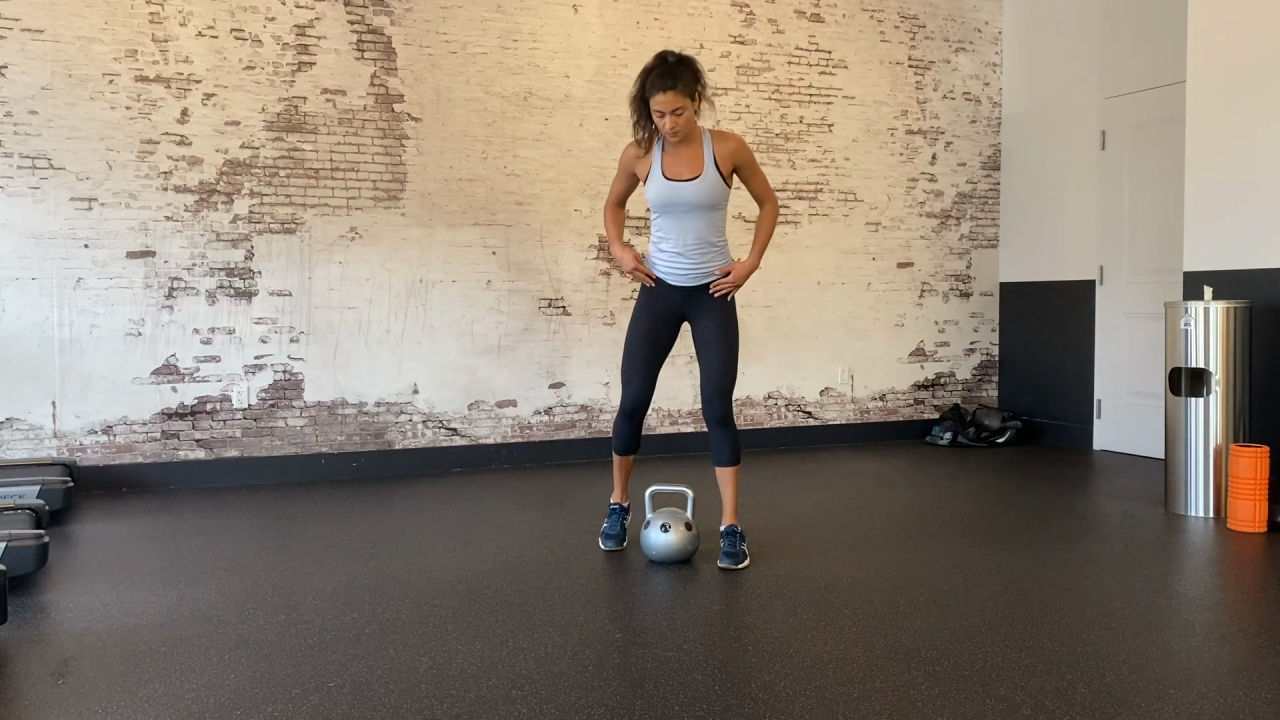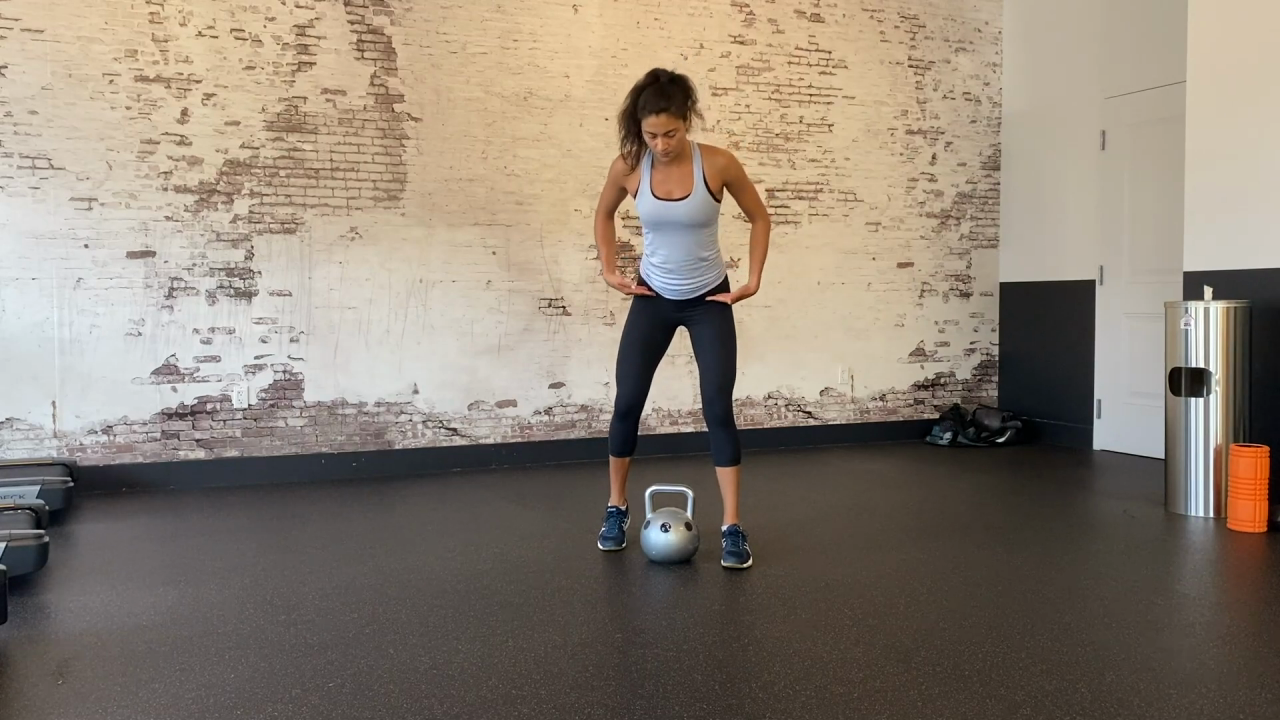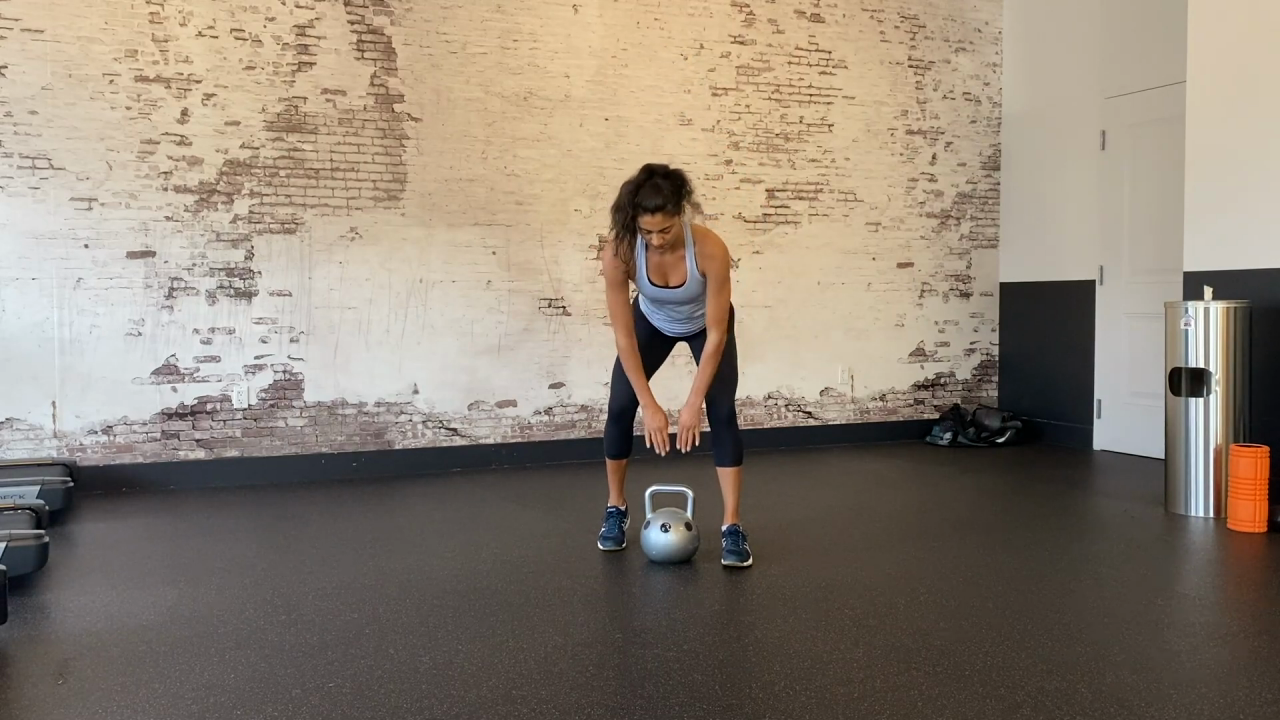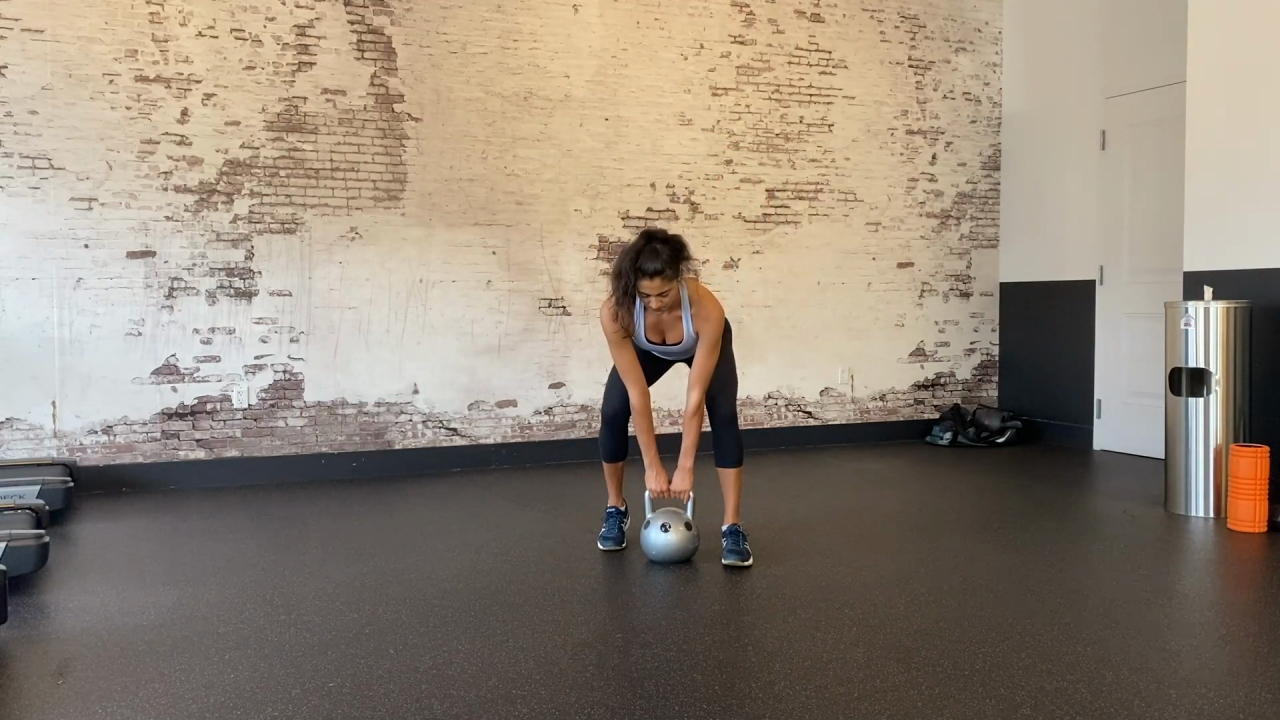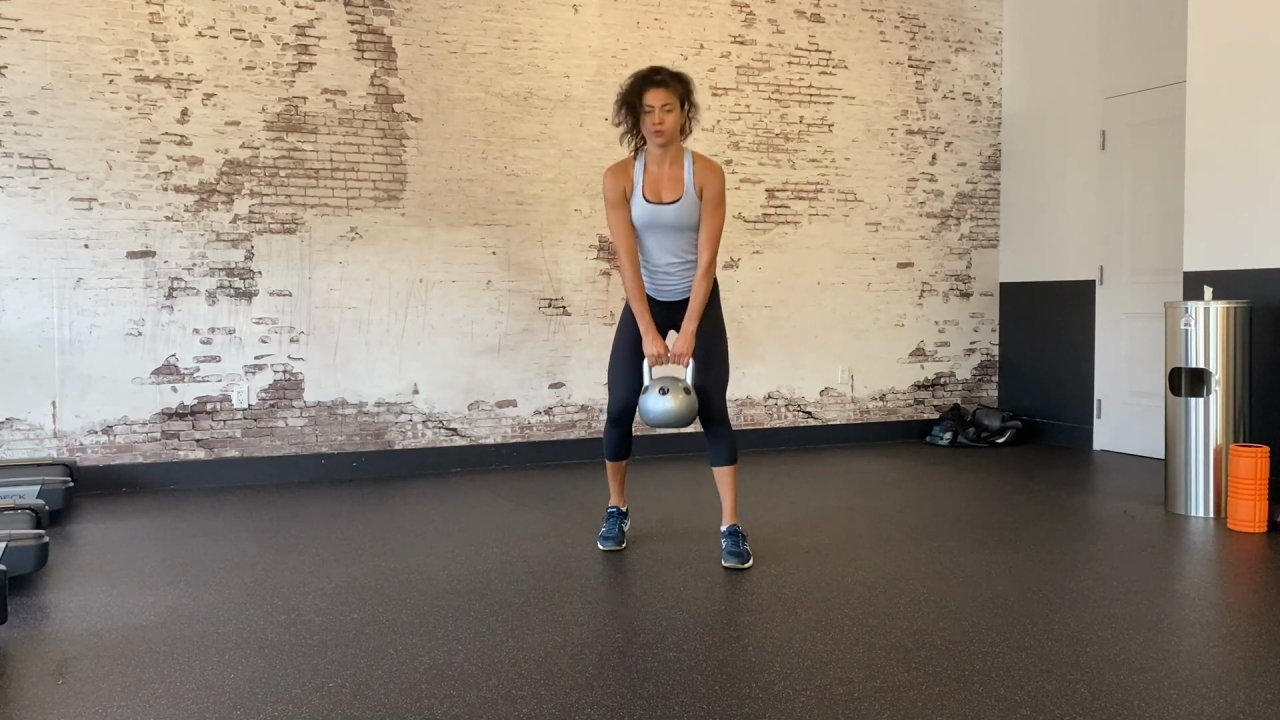
dt=1s
person 1, frame 1
left shoulder: (729, 148)
right shoulder: (638, 154)
left elbow: (768, 202)
right elbow: (613, 205)
left wrist: (751, 261)
right wrist: (618, 250)
left hip: (713, 293)
right hip: (659, 291)
left knee: (717, 408)
right knee: (633, 400)
left ankle: (731, 527)
right ankle: (618, 503)
person 1, frame 2
left shoulder: (718, 164)
right shoulder: (628, 167)
left elbow: (760, 218)
right elbow: (604, 215)
left wrist: (753, 279)
right wrist: (609, 270)
left hip: (710, 300)
right hip: (653, 298)
left knee: (718, 409)
right knee: (627, 401)
left ankle: (732, 527)
right ankle: (616, 508)
person 1, frame 3
left shoulder: (711, 249)
right shoulder: (619, 253)
left elbow: (716, 334)
right elbow: (624, 336)
left wrist: (693, 405)
right wrist: (649, 406)
left hip: (705, 324)
right hip: (652, 323)
left knee: (722, 412)
right knee: (620, 408)
left ankle: (732, 526)
right ankle: (616, 508)
person 1, frame 4
left shoulder: (707, 310)
right shoulder: (615, 311)
left elbow: (695, 397)
right elbow: (637, 394)
left wrist: (685, 467)
right wrist: (652, 465)
left hip: (702, 346)
right hip: (646, 349)
left knee: (723, 413)
right knee: (613, 412)
left ankle: (732, 527)
right ankle: (615, 509)
person 1, frame 5
left shoulder: (707, 173)
right shoulder: (618, 178)
left elbow: (707, 259)
right elbow: (627, 261)
left wrist: (688, 333)
right wrist: (650, 334)
left hip: (697, 303)
right hip: (644, 303)
left knee: (712, 409)
right knee: (620, 407)
left ankle: (731, 526)
right ankle: (616, 510)
